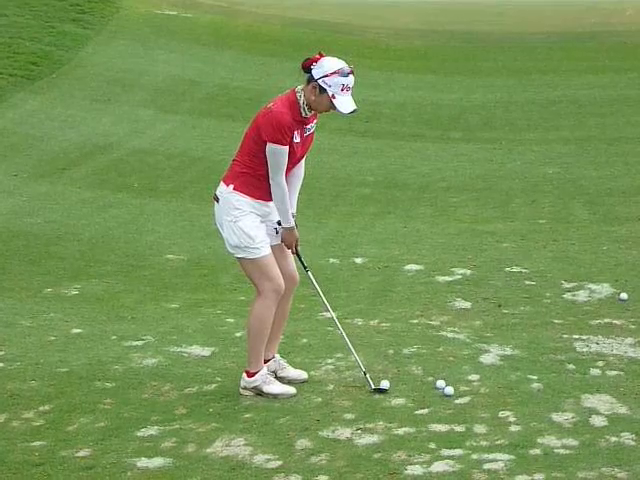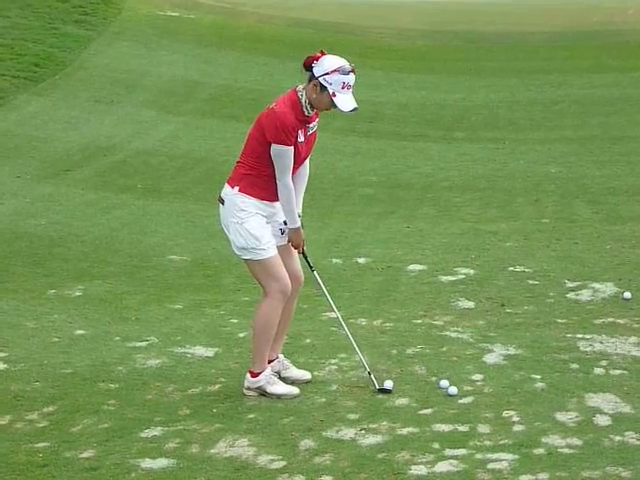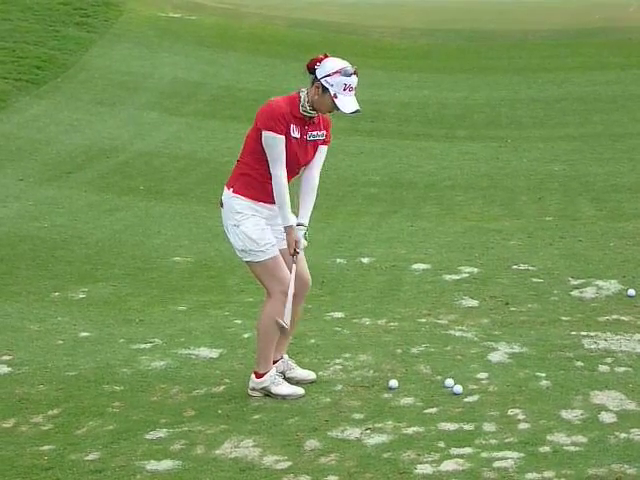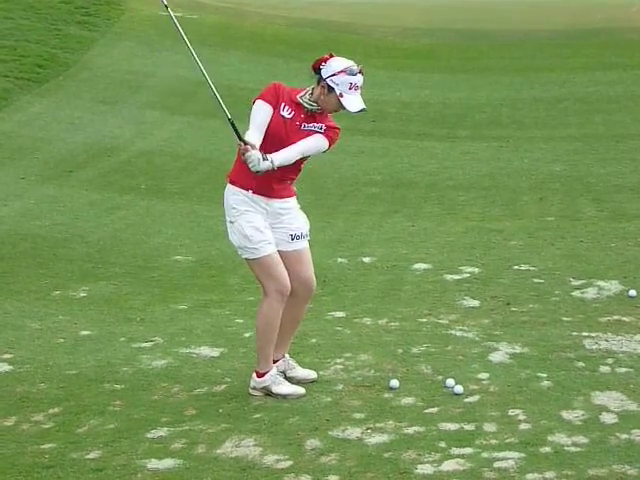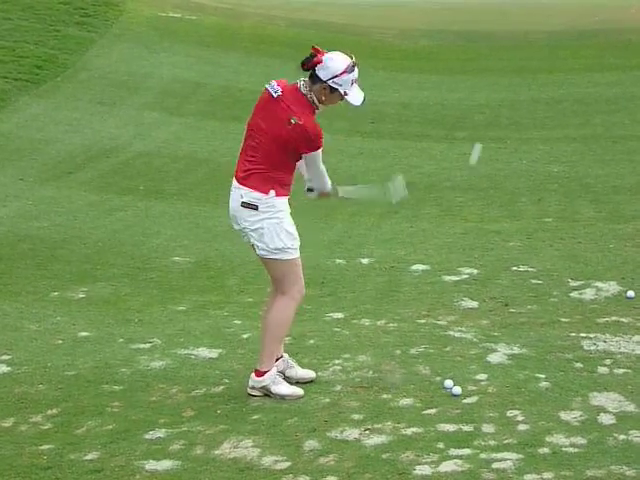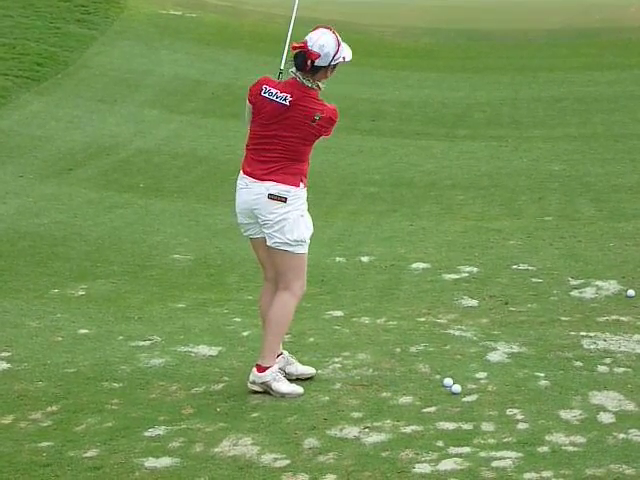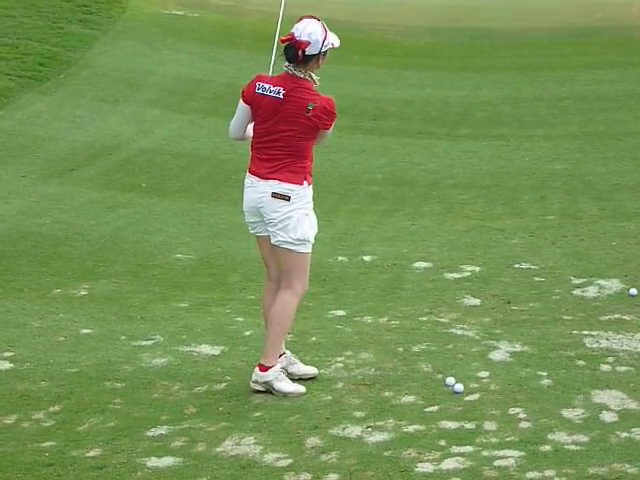
dt=0.5s
person 1, frame 1
left shoulder: (309, 111)
right shoulder: (279, 116)
left elbow: (297, 165)
right elbow: (276, 178)
left wrist: (290, 216)
right wrist: (287, 225)
left hip: (264, 204)
right hip: (240, 204)
left knee: (289, 280)
right knee: (271, 287)
left ankle: (270, 359)
right ankle: (253, 375)
person 1, frame 2
left shoulder: (310, 110)
right shoulder: (283, 117)
left elbow: (301, 167)
right elbow: (285, 178)
left wrist: (295, 217)
right wrist: (294, 226)
left hip: (269, 205)
right hip: (244, 205)
left knee: (294, 280)
right knee: (278, 287)
left ankle: (274, 359)
right ankle: (256, 376)
person 1, frame 3
left shoulder: (322, 124)
right shoulder: (277, 111)
left elbow: (311, 176)
right elbow: (277, 172)
left wrist: (300, 226)
right wrist: (288, 227)
left hip: (273, 207)
right hip: (245, 207)
left knee: (301, 283)
right knee: (280, 288)
left ankle: (278, 360)
right ankle: (262, 376)
person 1, frame 4
left shoulder: (328, 129)
right shoulder: (276, 94)
left elbow: (296, 151)
right elbow: (253, 135)
left wrist: (265, 160)
right wrist: (251, 145)
left hip: (284, 205)
right hip: (245, 201)
left knee: (304, 285)
right knee: (278, 288)
left ankle: (279, 359)
right ankle: (263, 376)
person 1, frame 5
left shoulder: (277, 89)
right shoulder: (307, 128)
right elbow: (314, 172)
left wrist: (315, 182)
right wrist: (325, 187)
left hip: (246, 196)
right hip: (265, 205)
left knee: (283, 283)
right knee: (292, 290)
left ankle: (275, 358)
right ankle: (262, 375)
person 1, frame 6
left shoulder: (261, 87)
right shoulder: (326, 114)
left hip: (248, 190)
right hip: (282, 199)
left knee: (273, 280)
right knee: (292, 287)
left ankle: (276, 355)
right ankle: (264, 370)
person 1, frame 7
left shoulder: (257, 86)
right shoulder: (324, 106)
left elbow: (235, 132)
left hip: (255, 189)
right hip: (288, 197)
left knee: (275, 279)
right knee: (294, 286)
left ankle: (279, 355)
right ankle: (266, 369)
